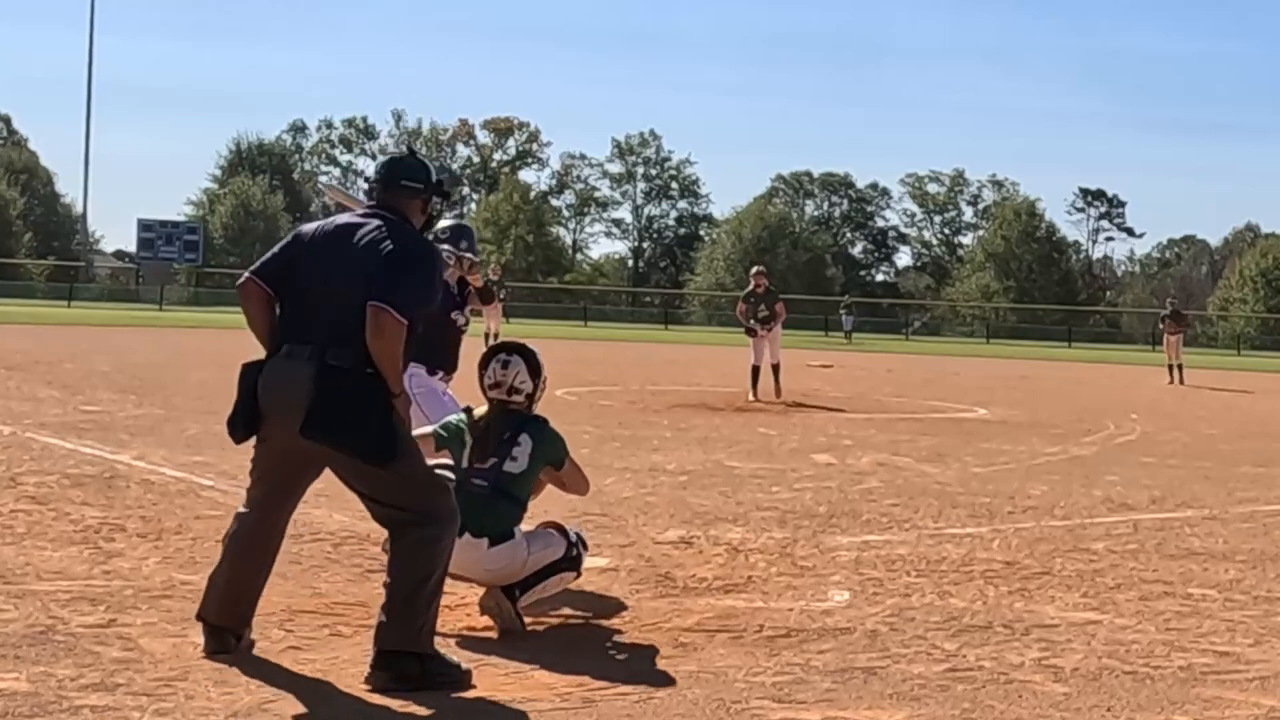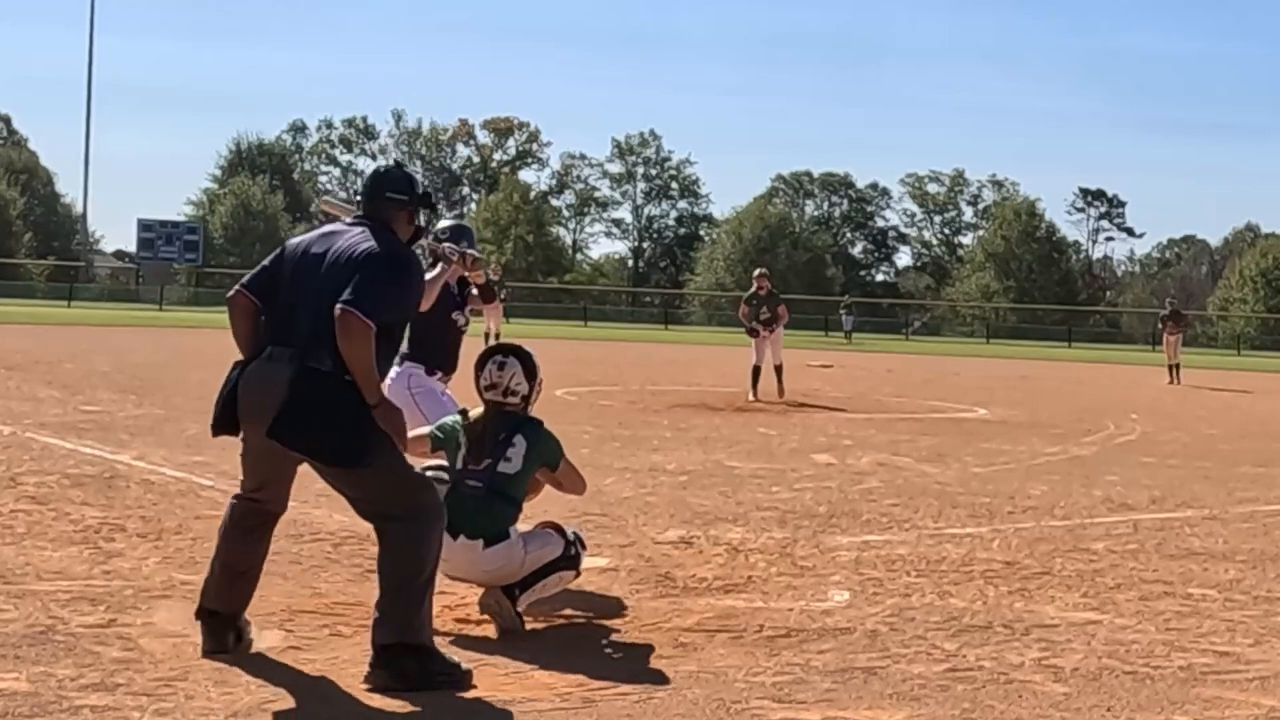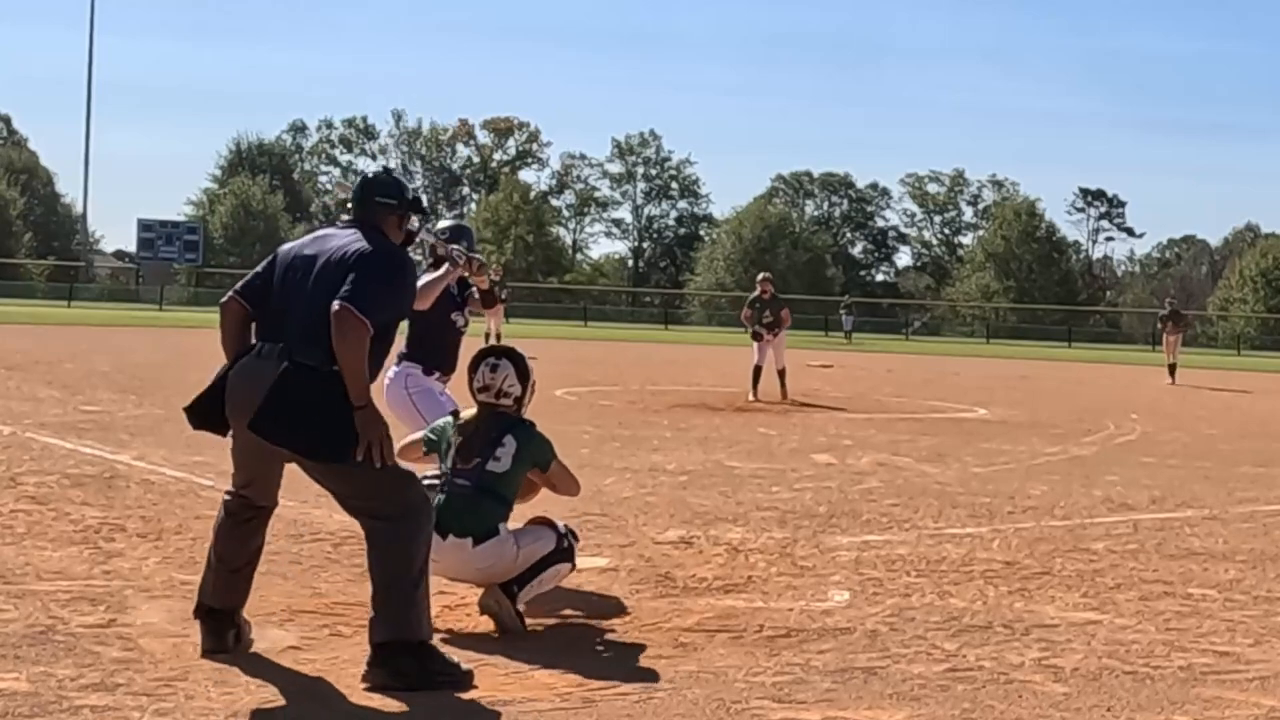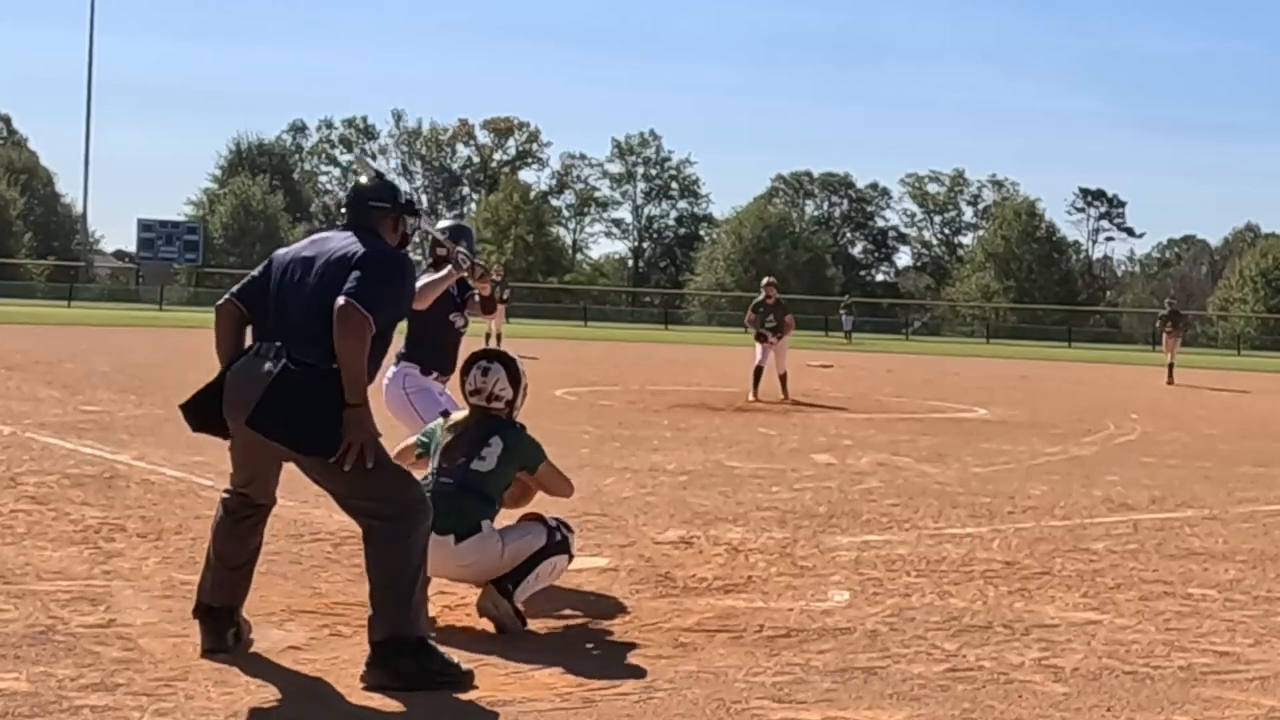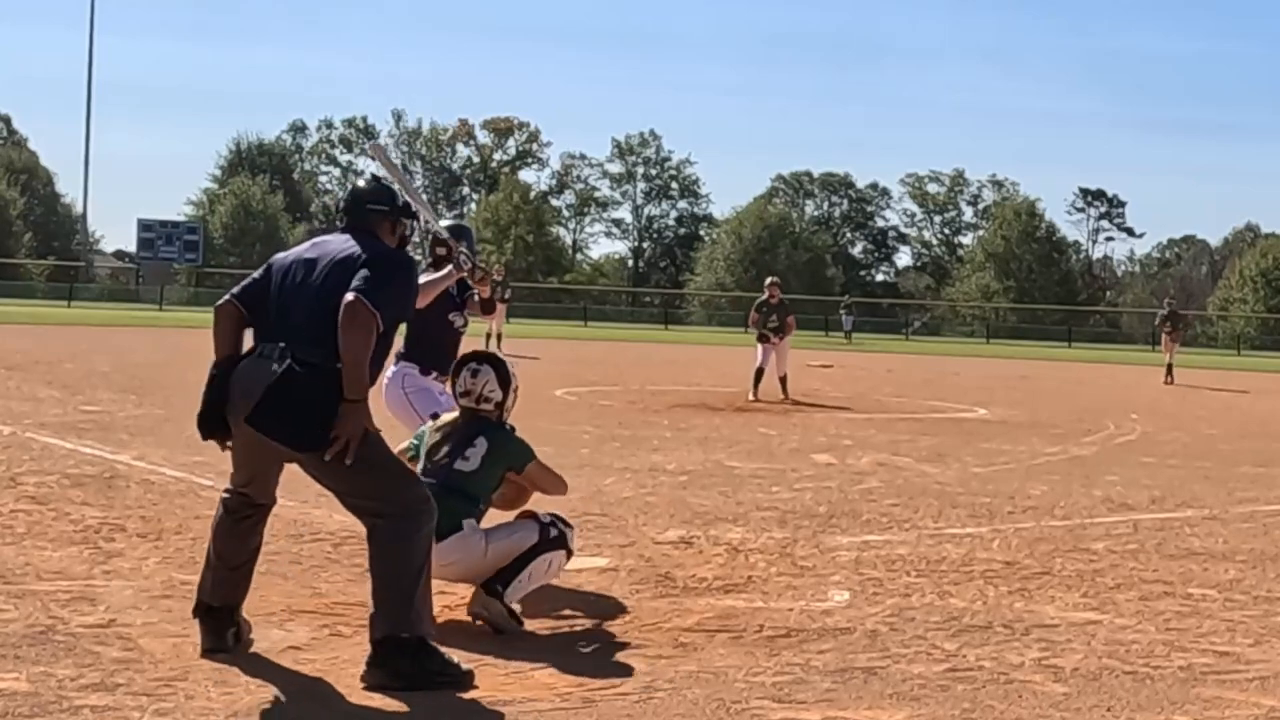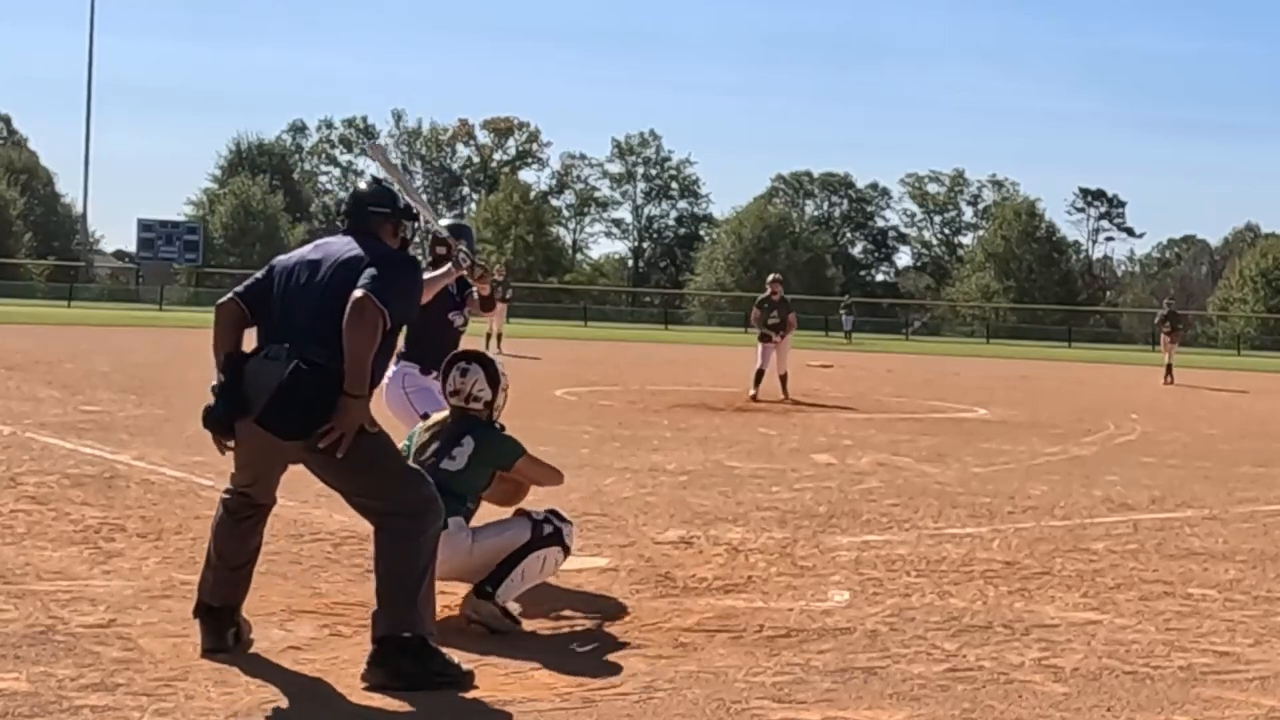
dt=0.1s
person 1, frame 1
left shoulder: (314, 233)
right shoulder: (415, 251)
left elbow: (252, 289)
right elbow: (383, 323)
left wrist: (281, 357)
right wrist: (395, 389)
left hip: (281, 389)
right hip: (348, 398)
left knee: (263, 508)
right knee: (428, 514)
left ankle: (222, 625)
right ankle: (402, 653)
person 1, frame 2
left shoulder: (303, 243)
right shoulder: (396, 258)
left elbow: (241, 301)
right elbow: (351, 322)
left wrist: (260, 374)
right wrist: (376, 401)
left hip: (262, 393)
right hip: (324, 403)
left knee: (254, 503)
right knee: (414, 512)
left ankle: (220, 621)
right ankle: (401, 651)
person 1, frame 3
left shoulder: (295, 248)
right shoulder: (389, 260)
left elbow: (233, 307)
right elbow: (346, 321)
left wrist: (247, 377)
right wrist: (361, 404)
left hip: (250, 391)
right hip: (310, 399)
left knee: (246, 501)
right knee: (402, 510)
left ankle: (219, 620)
right ankle: (399, 650)
person 1, frame 4
left shoulder: (291, 252)
right shoulder: (389, 261)
left elbow: (228, 310)
right elbow: (349, 316)
left wrist: (232, 387)
right wrist: (356, 404)
left hip: (248, 391)
right hip: (307, 400)
left knee: (245, 499)
right knee: (400, 508)
left ankle: (218, 619)
right ankle: (397, 650)
person 1, frame 5
left shoulder: (290, 255)
right shoulder: (391, 262)
left elbow: (227, 311)
right elbow: (356, 313)
left wrist: (231, 390)
right wrist: (354, 402)
left hip: (249, 391)
right hip: (309, 399)
left knee: (245, 499)
right knee: (405, 508)
left ankle: (218, 619)
right ankle: (398, 650)
person 1, frame 6
left shoulder: (292, 258)
right shoulder: (395, 263)
left elbow: (228, 310)
right elbow: (363, 310)
left wrist: (229, 390)
right wrist: (355, 397)
left hip: (256, 394)
right hip: (317, 401)
left knee: (246, 499)
right knee: (411, 508)
left ankle: (218, 619)
right ankle: (400, 648)
person 2, frame 1
left shoulder: (462, 424)
right shoulder: (542, 434)
right elbow: (581, 487)
right hip: (496, 557)
right knee: (572, 548)
right ankle: (509, 594)
person 2, frame 2
left shoulder: (458, 425)
right shoulder: (537, 435)
left elbow: (409, 444)
right elbow: (578, 486)
left hip: (438, 549)
right hip: (493, 559)
left knee: (435, 478)
right knee: (570, 548)
right ankle: (509, 594)
person 2, frame 3
left shoulder: (450, 426)
right shoulder: (528, 437)
left elbow: (403, 451)
right elbow: (571, 488)
left hip: (430, 550)
right hip: (485, 557)
right knee: (563, 542)
right ankle: (508, 592)
person 2, frame 4
left shoulder: (442, 427)
right shoulder: (515, 439)
left elbow: (401, 456)
right elbow: (565, 489)
right hip: (471, 553)
right knee: (560, 537)
right ankle: (504, 593)
person 2, frame 5
left shoulder: (434, 429)
right shoulder: (503, 440)
left elbow: (400, 458)
right elbow: (559, 487)
right wrist: (515, 475)
right hip: (457, 552)
right knee: (557, 533)
right ankle: (495, 594)
person 2, frame 6
left shoulder: (426, 428)
right shoulder: (490, 439)
right elbow: (555, 477)
right wrist: (512, 470)
right hip: (446, 549)
right knee: (554, 531)
right ankle: (488, 598)
person 3, frame 1
left shoulder: (460, 286)
left elbow: (487, 300)
left wrist: (474, 276)
right wrist: (443, 268)
left hip: (433, 384)
right hip: (415, 380)
person 3, frame 2
left shoulder: (460, 287)
right shoulder: (433, 282)
left elbow: (487, 299)
right elbow: (419, 303)
left wrist: (477, 273)
right wrist: (444, 267)
left hip: (432, 383)
right hip: (412, 382)
person 3, frame 3
left shoulder: (461, 287)
right shoulder: (433, 282)
right elbow: (419, 301)
left wrist: (480, 277)
right wrist: (451, 268)
left hip: (433, 385)
right hip: (410, 381)
person 3, frame 4
left shoulder: (461, 288)
right shoulder: (431, 283)
left elbow: (488, 310)
right elbow: (417, 300)
left wrist: (484, 284)
right wrist: (453, 270)
left hip: (434, 385)
right hip: (409, 383)
person 3, frame 5
left shoulder: (461, 288)
right shoulder: (431, 282)
left elbow: (487, 310)
right elbow: (415, 298)
left wrist: (484, 286)
left hip: (434, 386)
right hip: (409, 382)
person 3, frame 6
left shoulder: (461, 287)
right shoulder: (431, 282)
left elbow: (486, 307)
left wrist: (483, 284)
right wrist: (453, 269)
left hip: (435, 385)
right hip: (410, 382)
